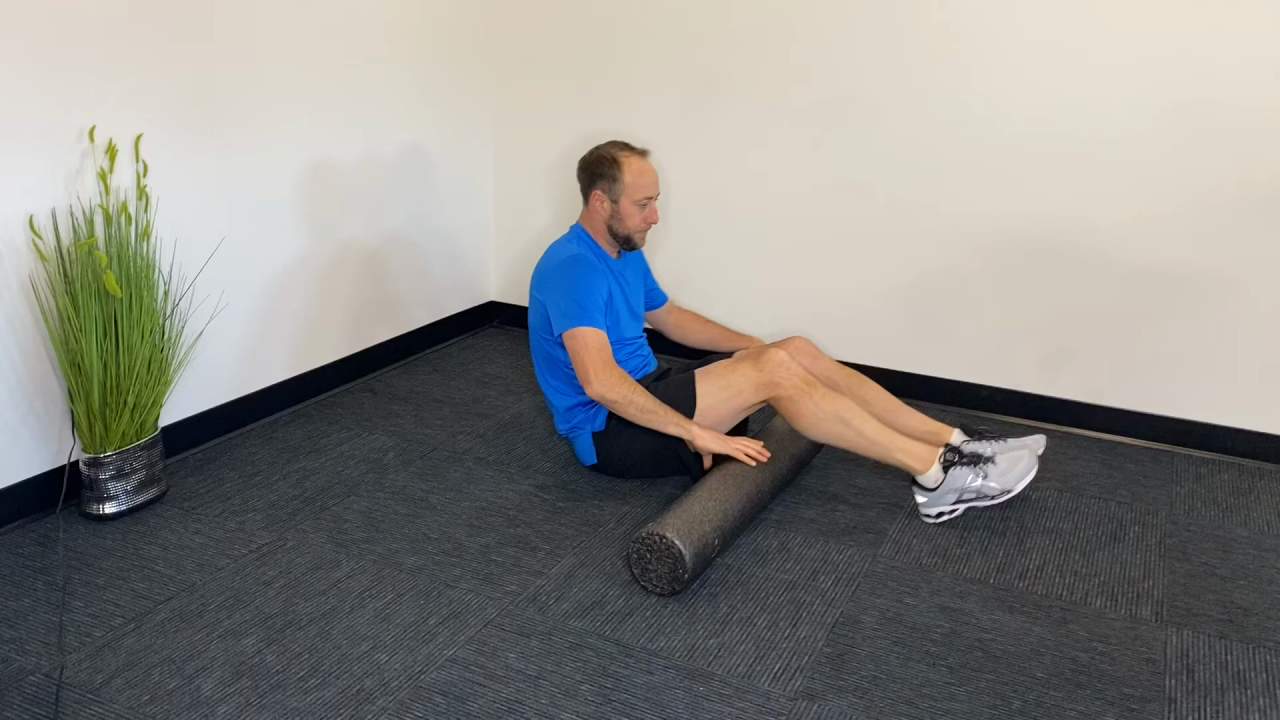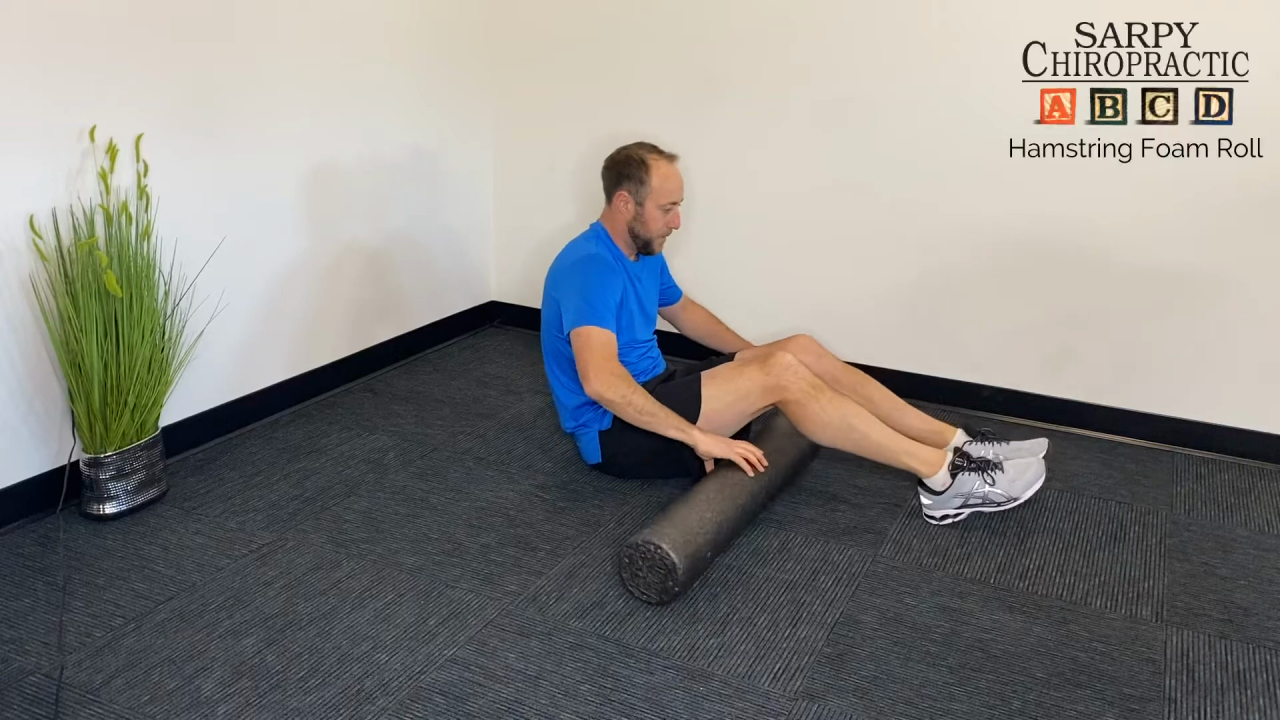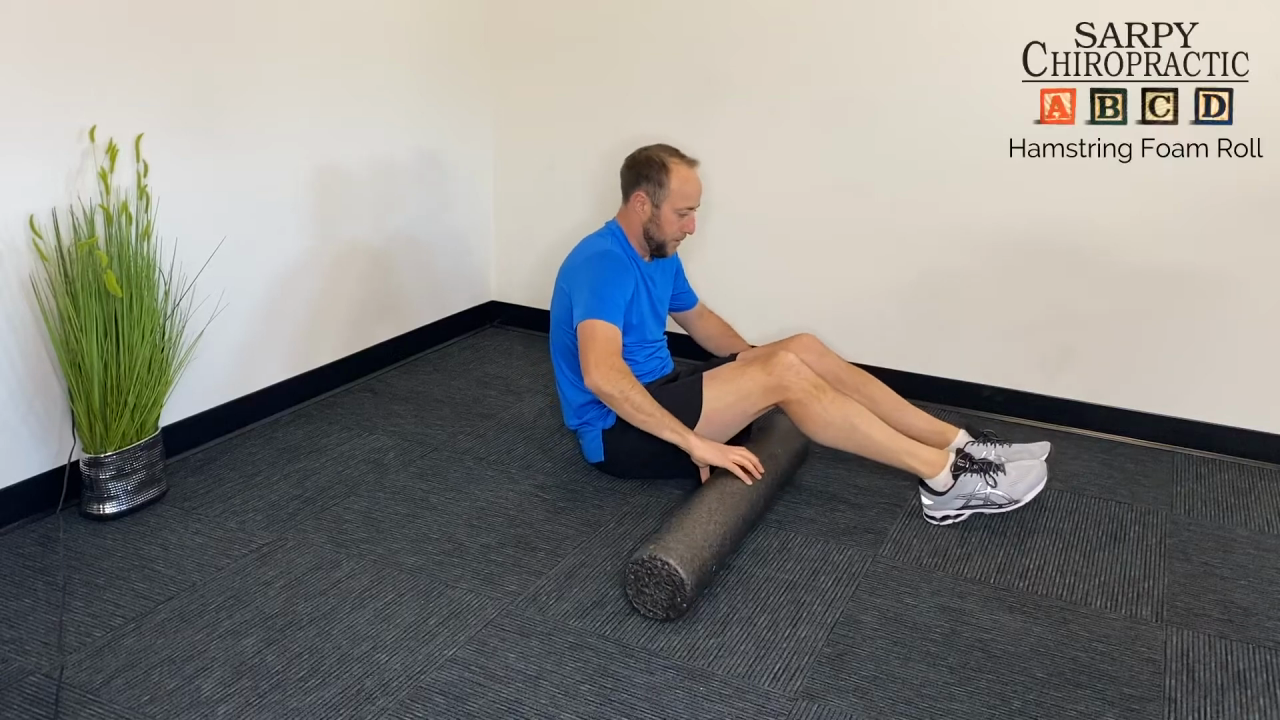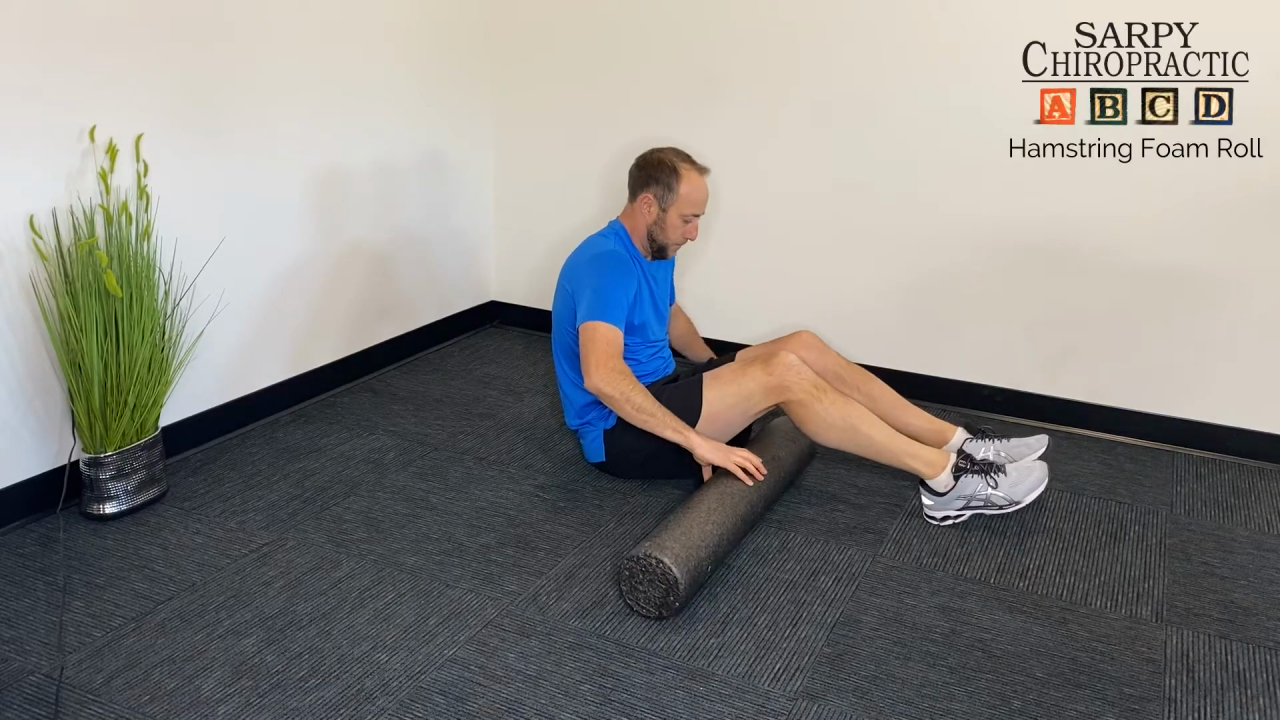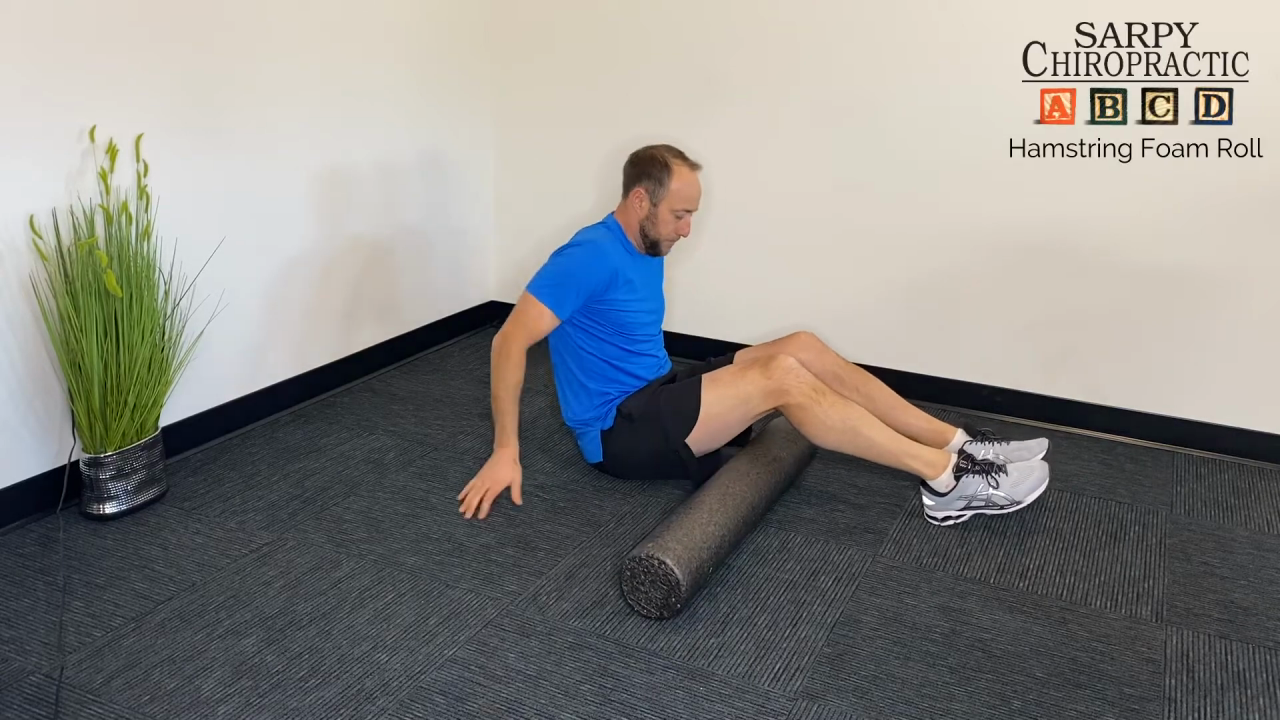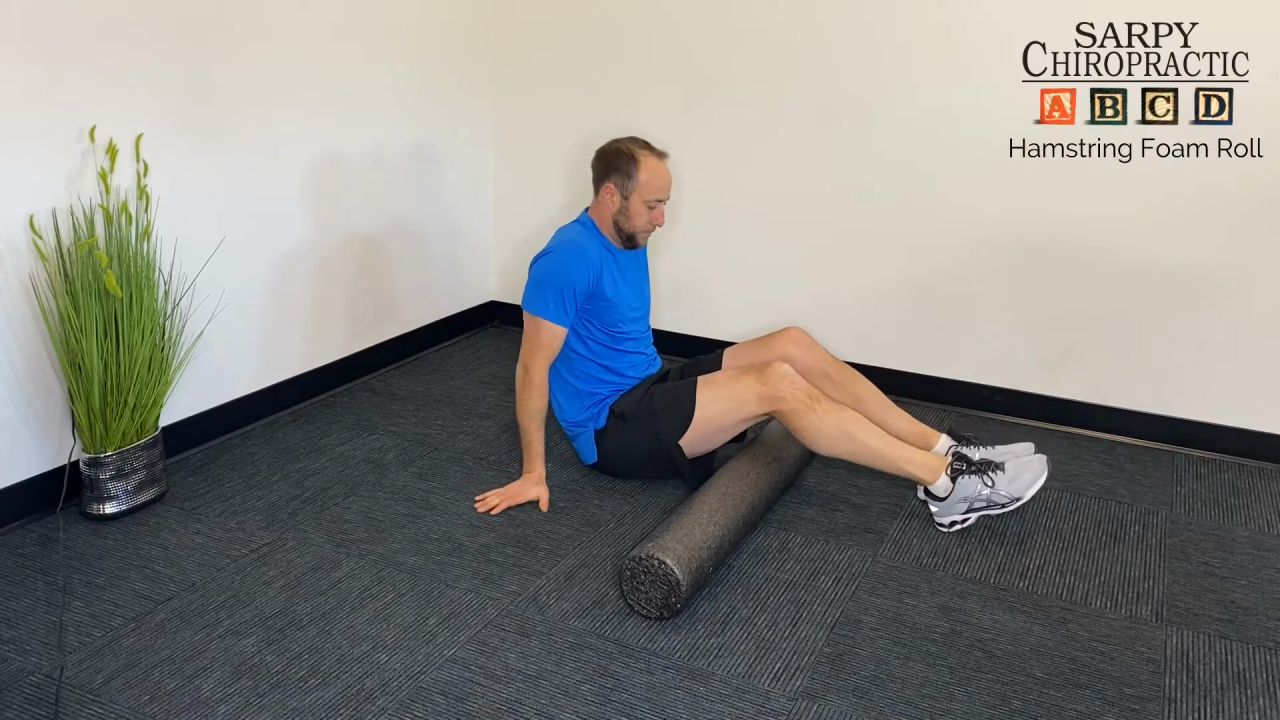
dt=0.5s
person 1, frame 1
left shoulder: (625, 255)
right shoulder: (571, 268)
left elbow: (670, 317)
right elbow: (598, 381)
left wrist: (756, 345)
right wrist: (699, 435)
left hip: (645, 395)
right hip: (612, 433)
left knee: (796, 352)
right knee: (773, 371)
left ankle: (952, 445)
right ankle: (936, 474)
person 1, frame 2
left shoulder: (644, 255)
right shoulder: (589, 266)
left elbow: (681, 310)
right elbow: (601, 381)
left wrist: (754, 354)
right wrist: (699, 438)
left hip: (653, 392)
right hip: (617, 434)
left knee: (799, 350)
right knee: (780, 373)
left ankle: (958, 446)
right ankle: (944, 478)
person 1, frame 3
left shoulder: (659, 255)
right shoulder: (601, 263)
left elbow: (699, 319)
right elbow: (601, 374)
left wrist: (758, 364)
right wrist: (696, 444)
left hip: (658, 395)
right hip: (619, 433)
left knee: (802, 350)
right knee: (783, 373)
left ankle: (960, 447)
right ankle: (946, 478)
person 1, frame 4
left shoulder: (654, 251)
right shoulder: (606, 262)
right elbow: (601, 376)
left wrist: (729, 375)
right wrist: (698, 442)
left hip: (657, 394)
right hip: (620, 434)
left knee: (802, 346)
right knee: (783, 372)
left ankle: (956, 444)
right ankle: (946, 478)
person 1, frame 5
left shoulder: (644, 248)
right shoulder: (590, 257)
right elbow: (509, 342)
right wrist: (505, 453)
left hip: (654, 396)
right hip: (620, 433)
left knee: (804, 350)
right knee: (781, 377)
left ankle: (957, 445)
right ankle: (947, 480)
person 1, frame 6
left shoulder: (628, 242)
right shoulder: (568, 258)
right elbow: (533, 368)
right wrist: (534, 473)
left hip: (649, 388)
right hip: (614, 430)
left knee: (793, 344)
right knee: (777, 383)
left ankle: (943, 450)
right ankle: (944, 483)
